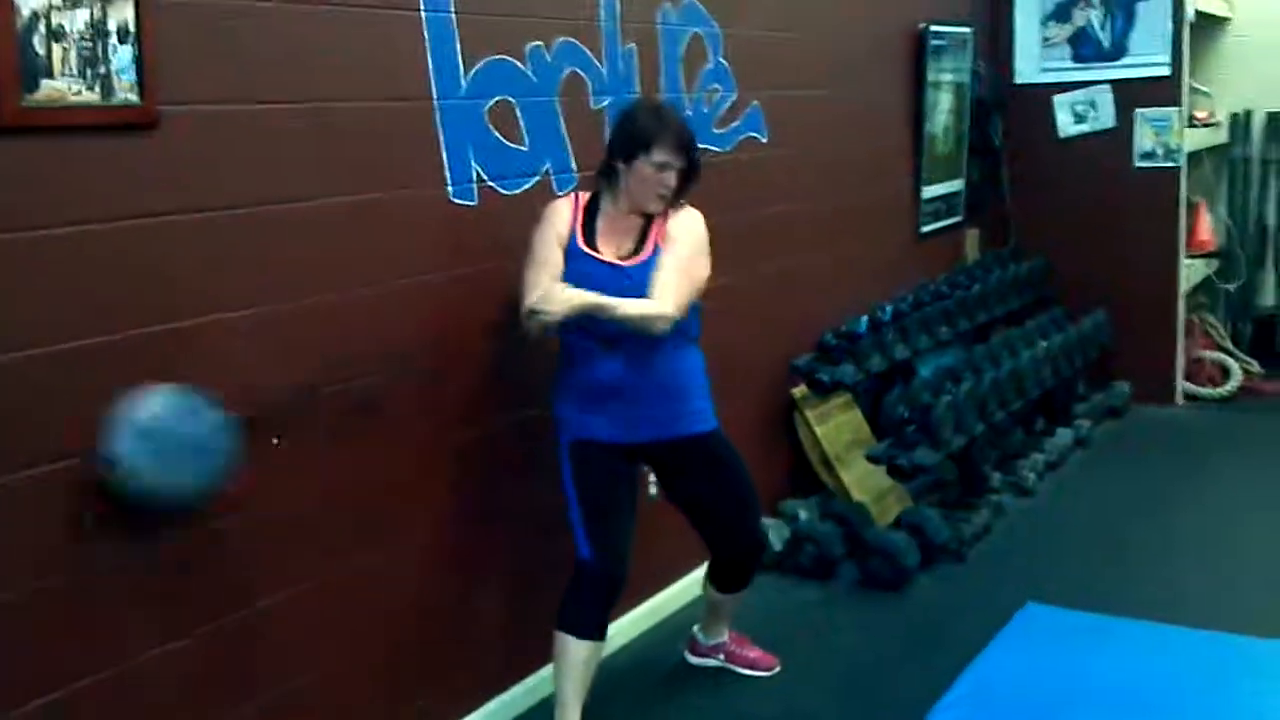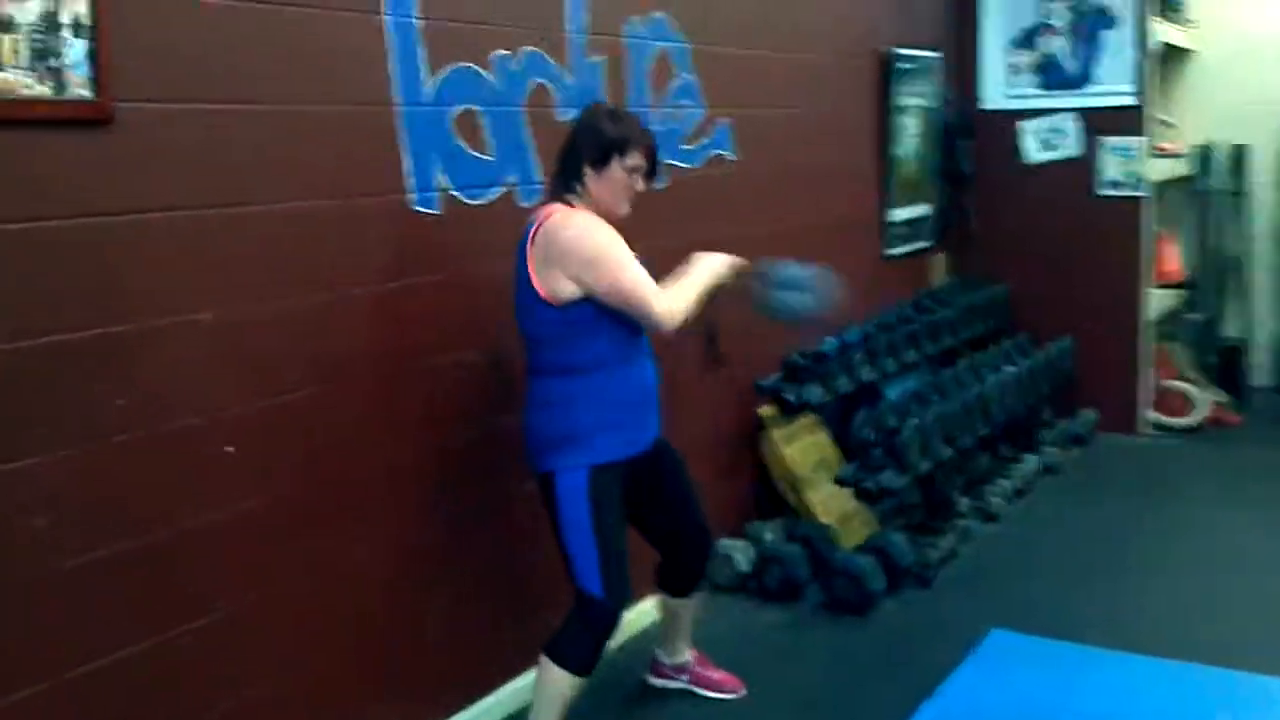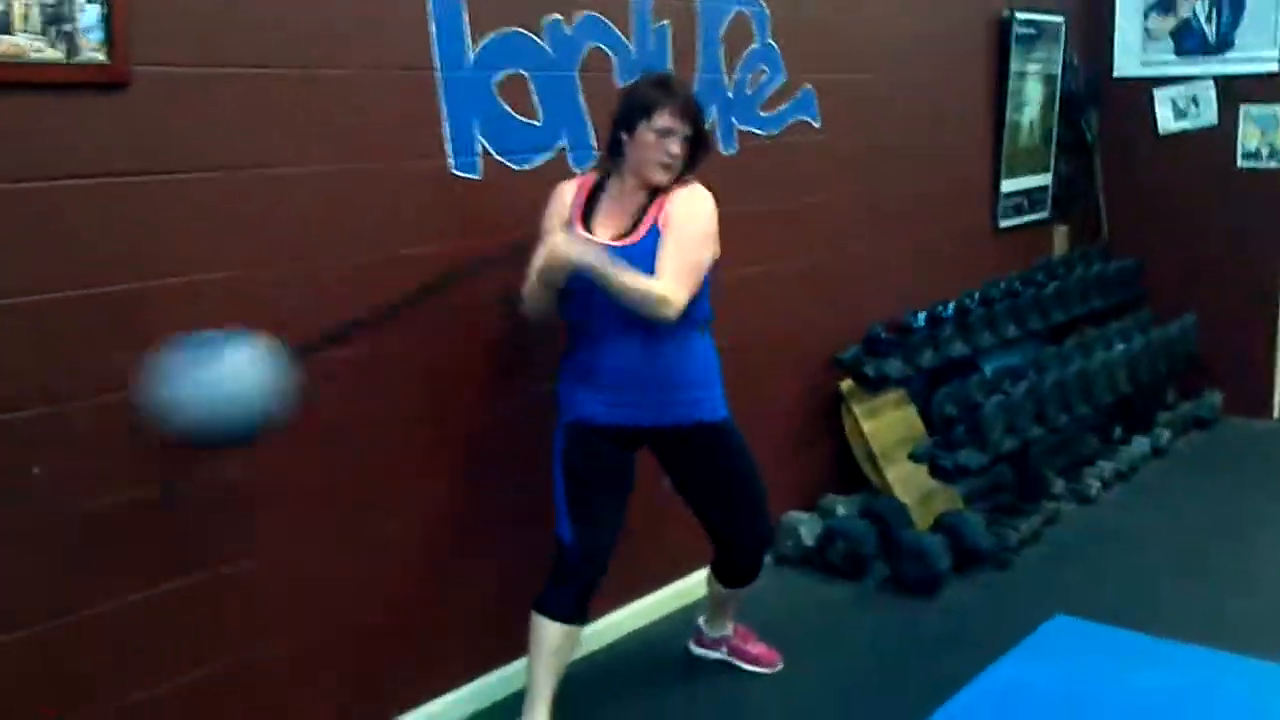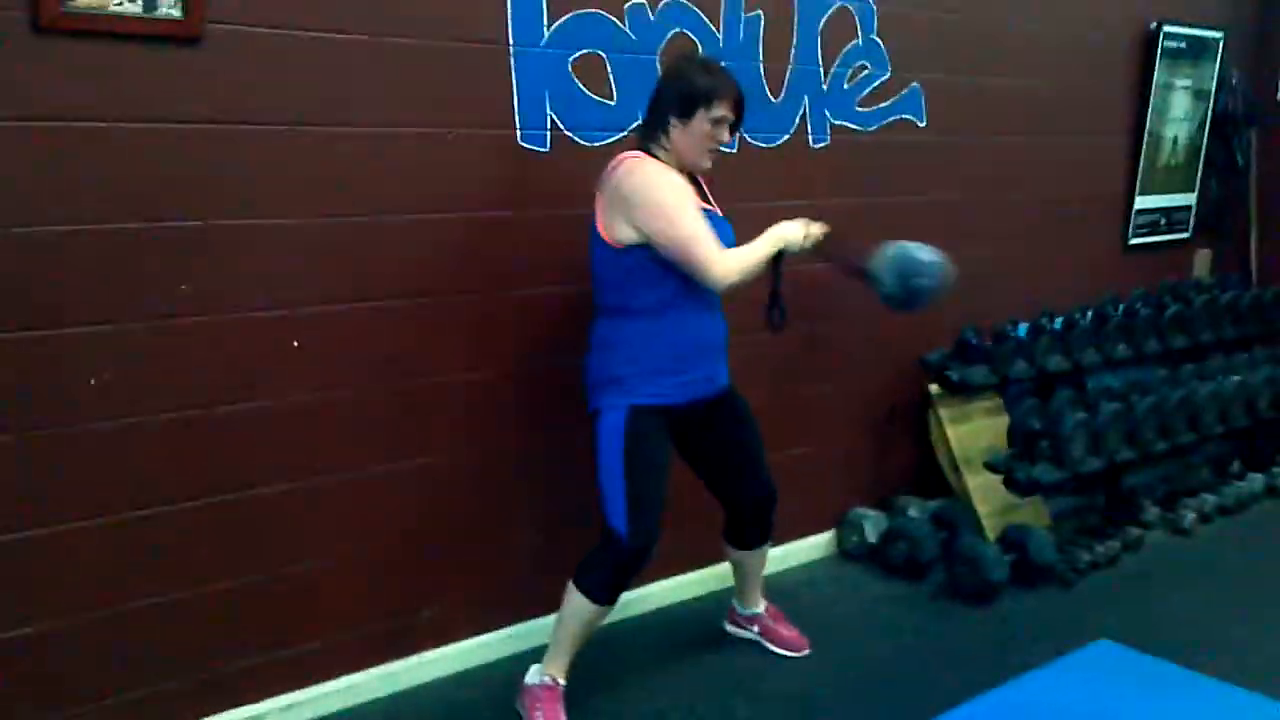
dt=0.7s
person 1, frame 1
left shoulder: (684, 222)
right shoulder: (564, 217)
left elbow: (661, 313)
right elbow: (534, 315)
left wrist: (589, 301)
right wrist: (547, 306)
left hip: (682, 420)
right hip: (594, 428)
left knee: (744, 542)
right knee: (600, 571)
left ankle: (711, 639)
person 1, frame 2
left shoulder: (588, 227)
right shoulder: (570, 229)
left elbow: (631, 311)
right elbow: (663, 315)
left wrist: (697, 275)
right wrist: (704, 270)
left hip: (630, 434)
right hip: (580, 449)
left knee: (691, 540)
right knee: (601, 601)
left ankle: (674, 659)
person 1, frame 3
left shoulder: (691, 201)
right shoulder: (574, 198)
left elbow: (667, 302)
right elbow: (534, 305)
left wrist: (591, 264)
right wrist: (554, 265)
left hip: (690, 404)
right hip: (598, 407)
left knee: (750, 532)
right knee: (580, 556)
left ankle: (717, 631)
person 1, frame 4
left shoulder: (685, 179)
right shoulder: (640, 177)
left elbow: (707, 268)
right elbow: (718, 271)
left wrist: (785, 241)
right wrist: (777, 236)
left hip: (703, 382)
right hip: (635, 391)
left knee: (755, 495)
right knee: (629, 540)
left ankle: (749, 610)
